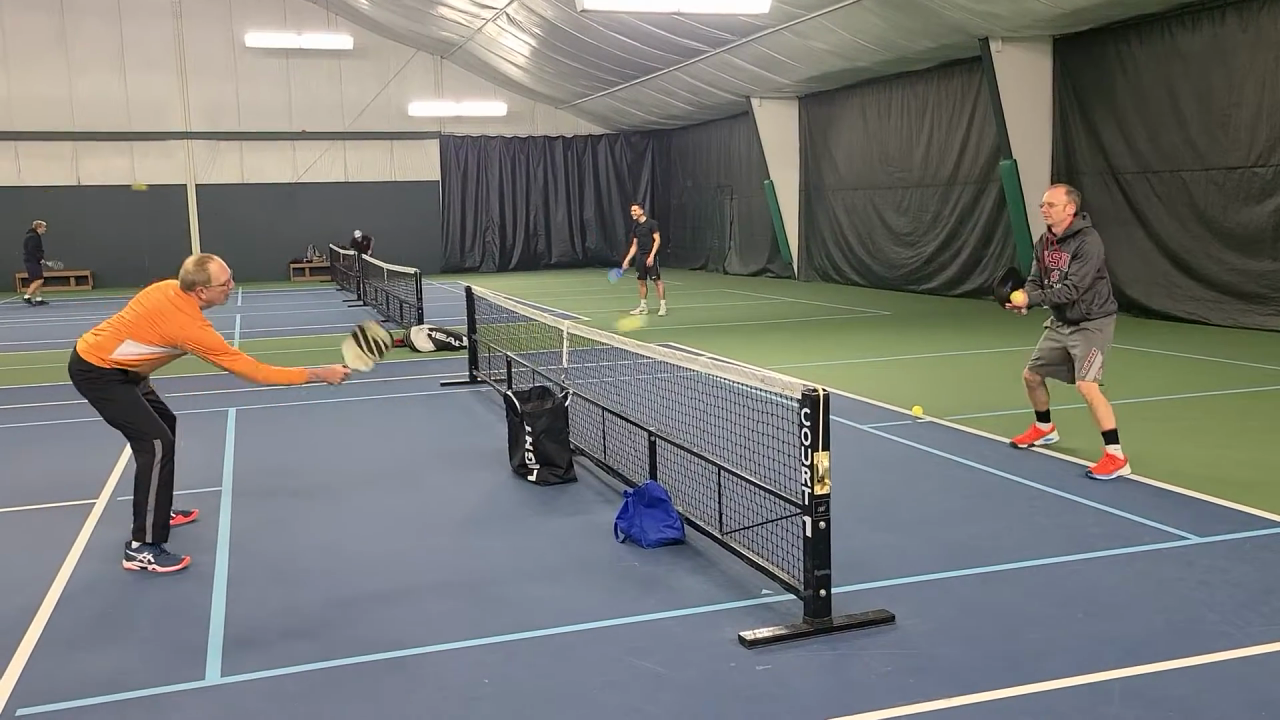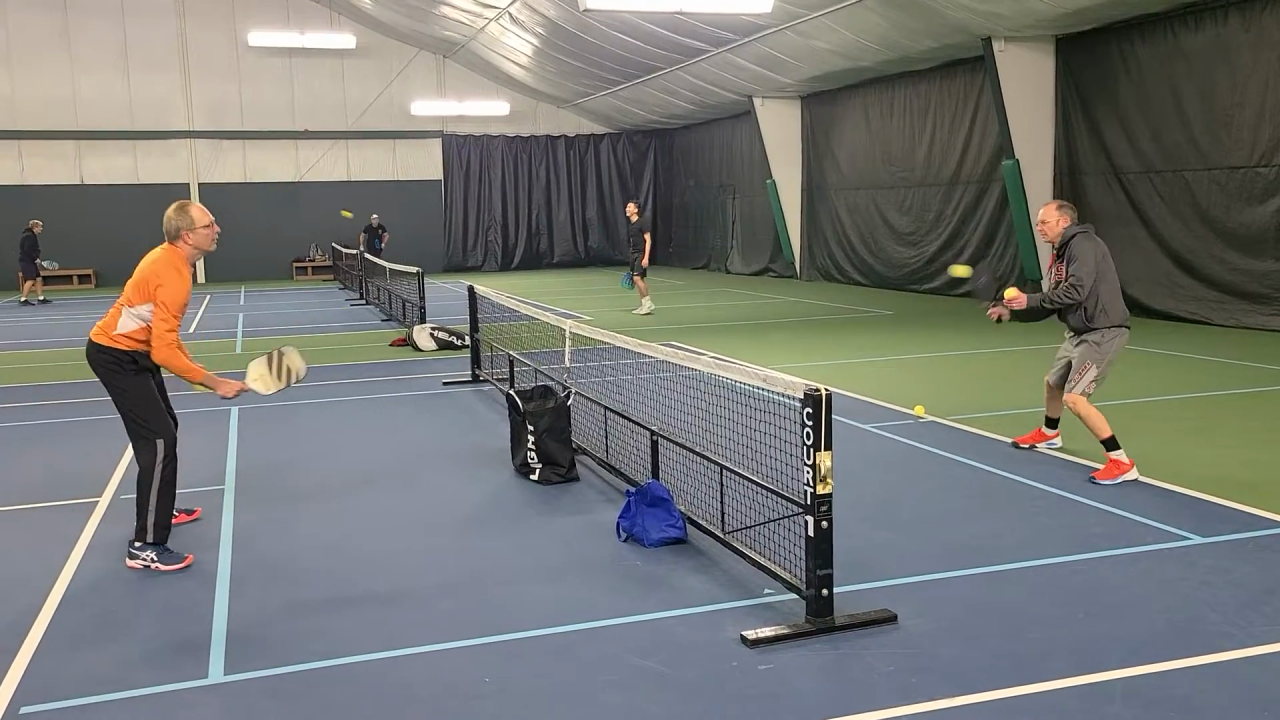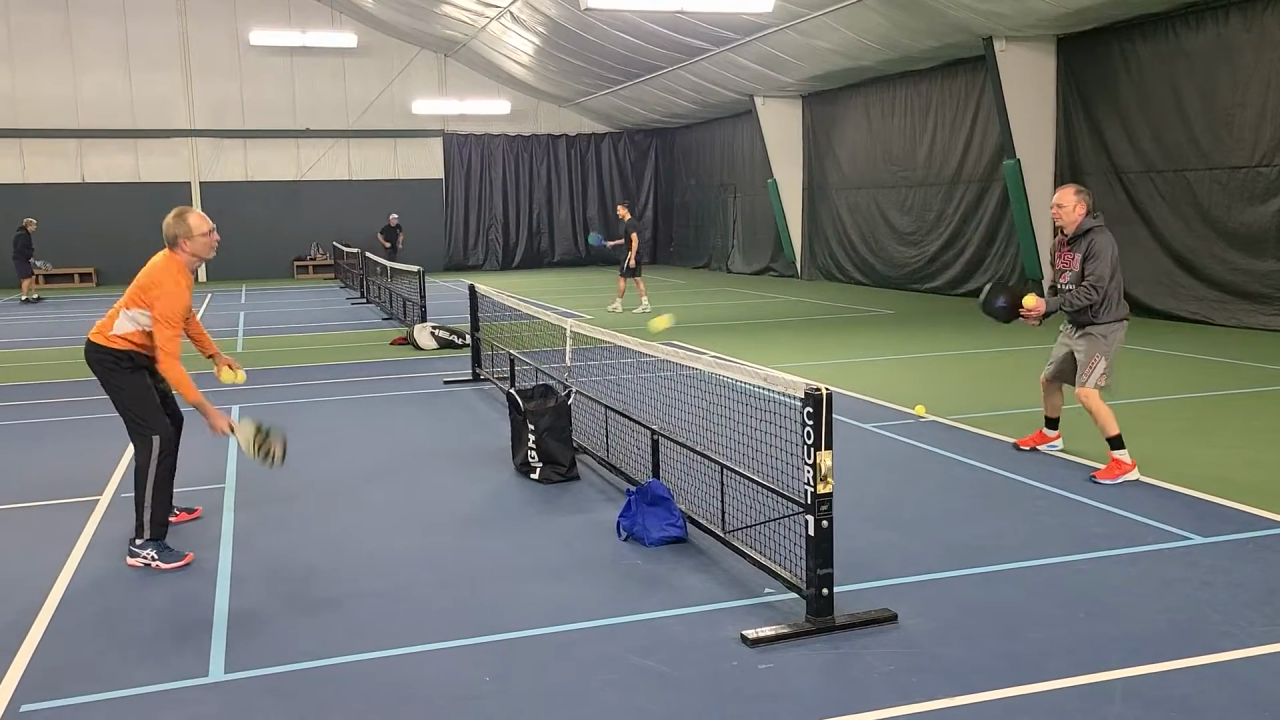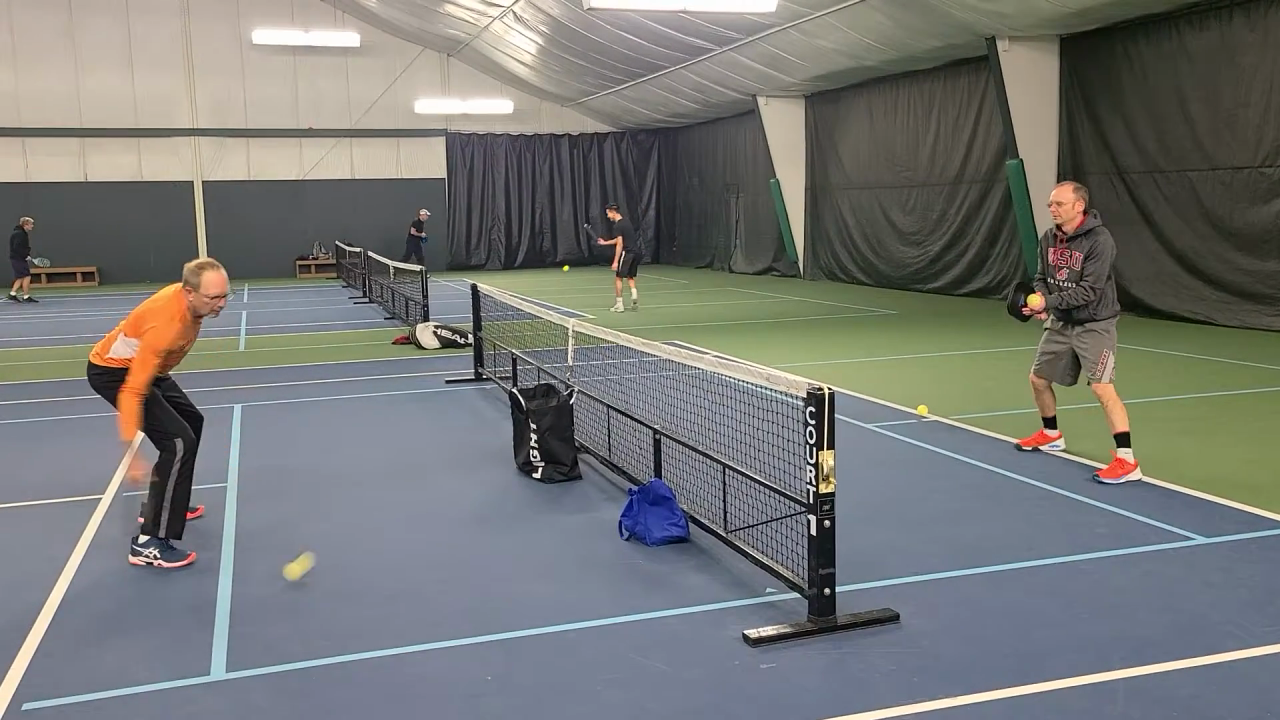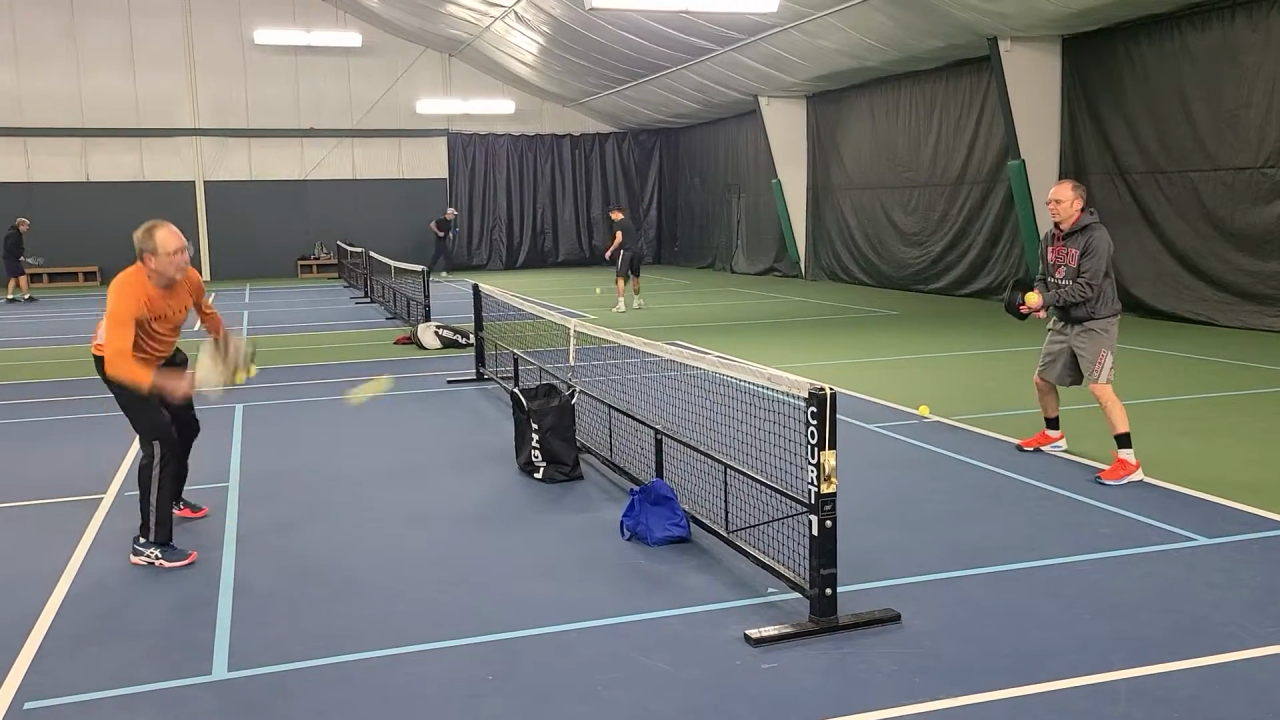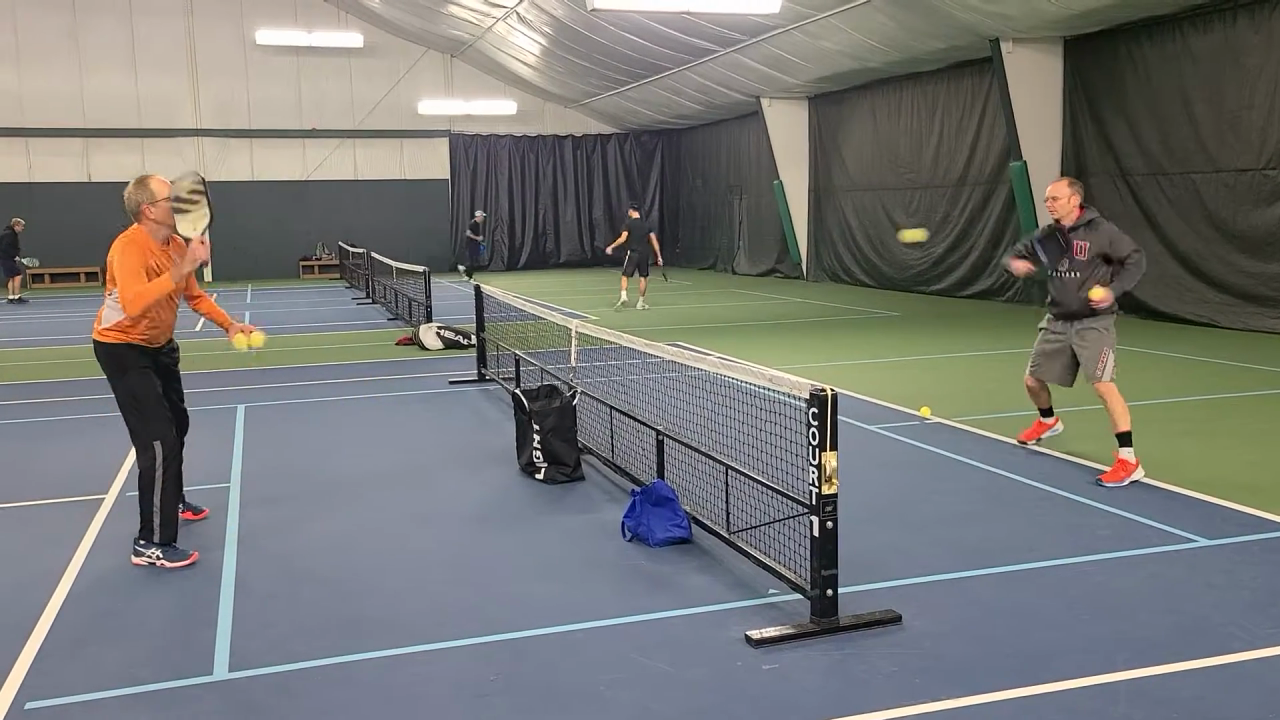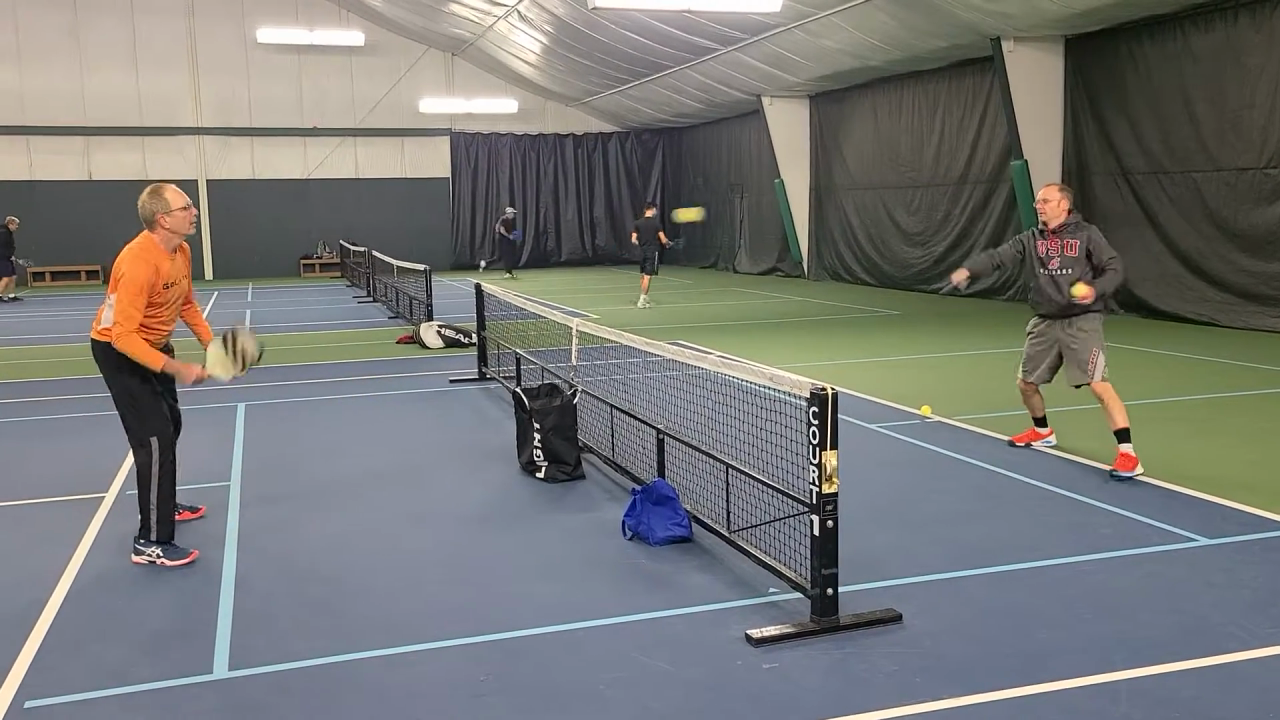
dt=0.3s
person 1, frame 1
left shoulder: (168, 289)
right shoulder: (192, 326)
right elbow: (253, 370)
right wrist: (320, 373)
left hip: (107, 361)
right hip: (95, 371)
left knee: (164, 423)
right knee: (155, 443)
left ankle: (157, 511)
right ankle: (142, 547)
person 1, frame 2
left shoulder: (171, 258)
right shoulder: (172, 278)
right elbow: (164, 353)
left wrist: (198, 369)
right wrist: (213, 383)
left hip: (134, 352)
right hip: (117, 355)
left knee: (164, 430)
right knee: (159, 442)
left ankle: (160, 508)
right ankle: (145, 546)
person 1, frame 3
left shoulder: (178, 266)
right shoulder: (171, 284)
left elbow: (185, 316)
right elbow: (169, 362)
left wrist: (214, 353)
right wrist: (209, 411)
left hip: (135, 351)
right hip: (114, 354)
left knee: (171, 423)
right knee: (156, 437)
left ankle: (159, 505)
right ankle: (145, 544)
person 1, frame 4
left shoulder: (193, 299)
right shoulder: (165, 323)
right elbow: (132, 390)
right wrist: (135, 457)
right hip: (111, 372)
left knee: (191, 424)
right knee: (178, 440)
left ankle: (163, 506)
right ankle: (149, 543)
person 1, frame 5
left shoulder: (188, 277)
right shoulder: (127, 291)
left elbow: (207, 314)
right elbow: (118, 363)
right wrist: (163, 382)
left hip: (165, 357)
right hip: (120, 360)
left knee: (185, 427)
right knee: (159, 438)
left ankle: (170, 498)
right ankle: (149, 543)
person 1, frame 6
left shoulder: (176, 243)
right shoulder: (129, 248)
left elbow: (193, 294)
right elbow: (134, 305)
left wrist: (230, 325)
right wrist: (184, 266)
left hip: (160, 347)
right hip: (123, 350)
left knee: (177, 425)
right knee: (157, 441)
left ankle: (172, 500)
right ankle: (151, 544)
person 1, frame 7
left shoulder: (180, 251)
right shoulder: (139, 262)
left elbow: (186, 302)
right elbow: (123, 336)
left wrist: (210, 341)
right wrist: (175, 368)
left hip: (152, 347)
right hip: (119, 350)
left knee: (169, 427)
right knee: (153, 439)
left ankle: (164, 504)
right ankle: (150, 542)
person 2, frame 1
left shoulder: (1088, 241)
right shoulder: (1044, 241)
left elbow: (1074, 288)
right elbow: (1036, 280)
left wrist: (1031, 299)
right wrist: (1022, 299)
left hip: (1092, 322)
right hip: (1060, 322)
left knee: (1087, 386)
right knee: (1032, 375)
left ankle: (1116, 456)
right ankle: (1044, 428)
person 2, frame 2
left shoulder: (1083, 244)
right shoulder: (1059, 257)
left elbow: (1077, 292)
right elbow: (1048, 306)
left wrist: (1030, 300)
right wrist: (1010, 311)
left hip: (1103, 333)
right hip: (1079, 334)
left knee: (1074, 399)
right knee: (1053, 384)
left ankle: (1121, 462)
right ankle: (1049, 434)
person 2, frame 3
left shoulder: (1099, 240)
right shoulder: (1060, 244)
left elbow: (1093, 291)
right elbow: (1058, 290)
left wrist: (1049, 304)
right wrist: (1039, 311)
left hip: (1102, 327)
right hip: (1074, 326)
left knee: (1086, 393)
right knee: (1048, 380)
left ankle: (1124, 462)
right ankle: (1050, 435)
person 2, frame 4
left shoulder: (1099, 240)
right shoulder: (1049, 239)
left elbow: (1089, 290)
right elbow: (1041, 278)
left wrist: (1049, 302)
right wrist: (1040, 302)
left hip: (1095, 325)
right hip: (1060, 323)
left knee: (1103, 389)
right knee: (1038, 379)
left ankle: (1127, 461)
right ankle: (1051, 435)
person 2, frame 5
left shoulder: (1095, 237)
right shoulder: (1049, 238)
left elbow: (1087, 287)
right elbow: (1043, 278)
left wrist: (1047, 300)
right wrist: (1039, 299)
left hip: (1095, 324)
right hip: (1062, 322)
left knee: (1100, 389)
right knee: (1042, 380)
left ankle: (1128, 462)
right ankle: (1053, 435)
person 2, frame 6
left shoulder: (1101, 229)
right shoulder: (1047, 233)
left elbow: (1136, 261)
right elbow: (1018, 253)
left wrist: (1112, 290)
right wrist: (1016, 263)
left hip: (1095, 323)
right hip: (1058, 320)
left knee: (1103, 387)
right knee: (1033, 380)
left ankle: (1128, 460)
right ankle: (1046, 421)
person 2, frame 7
left shoulder: (1087, 234)
right shoulder: (1030, 239)
left elbow: (1113, 268)
right elbow: (998, 257)
left wrist: (1096, 288)
right wrist: (968, 270)
left hip: (1082, 322)
right hip: (1045, 323)
left knee: (1100, 386)
right knee: (1026, 383)
left ankle: (1127, 454)
right ankle: (1042, 432)
